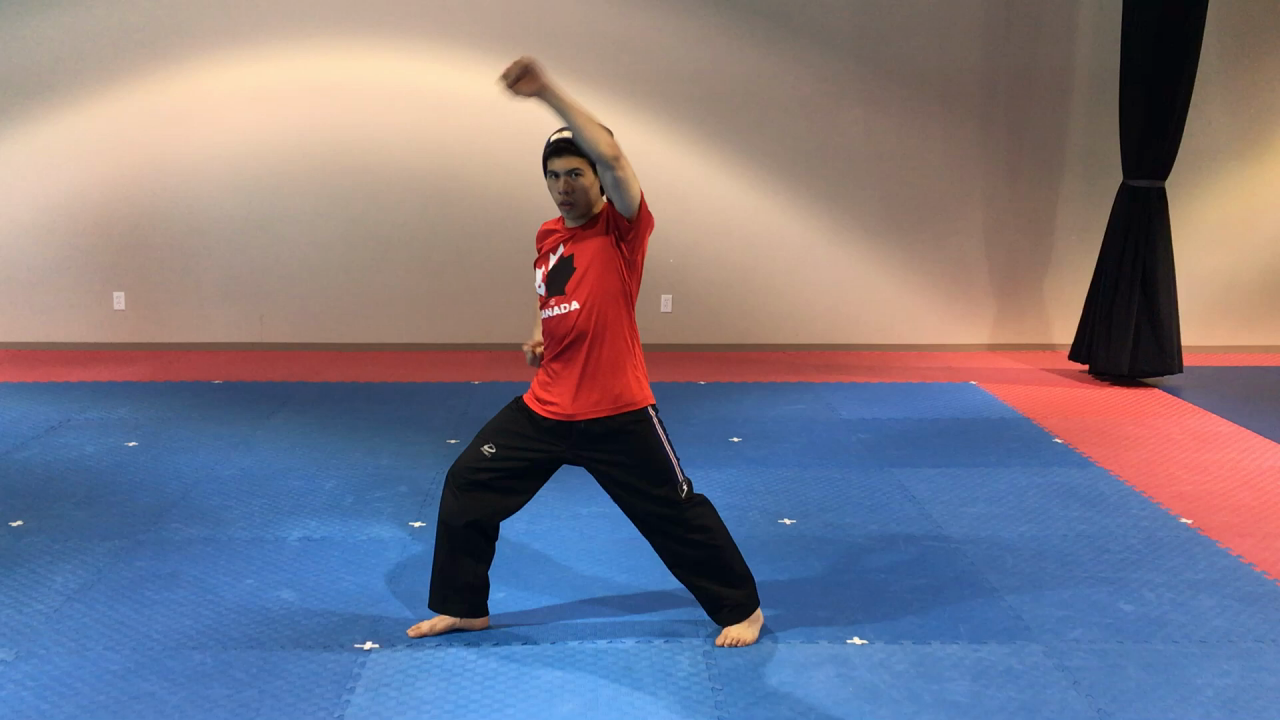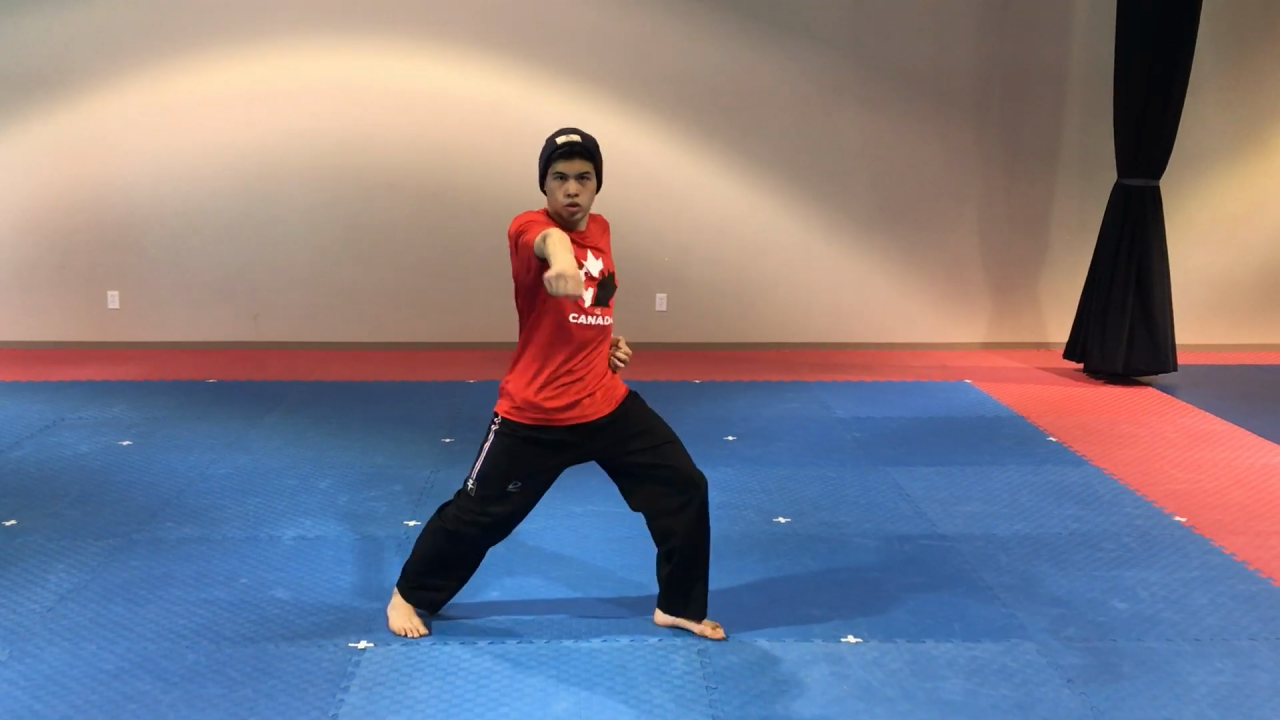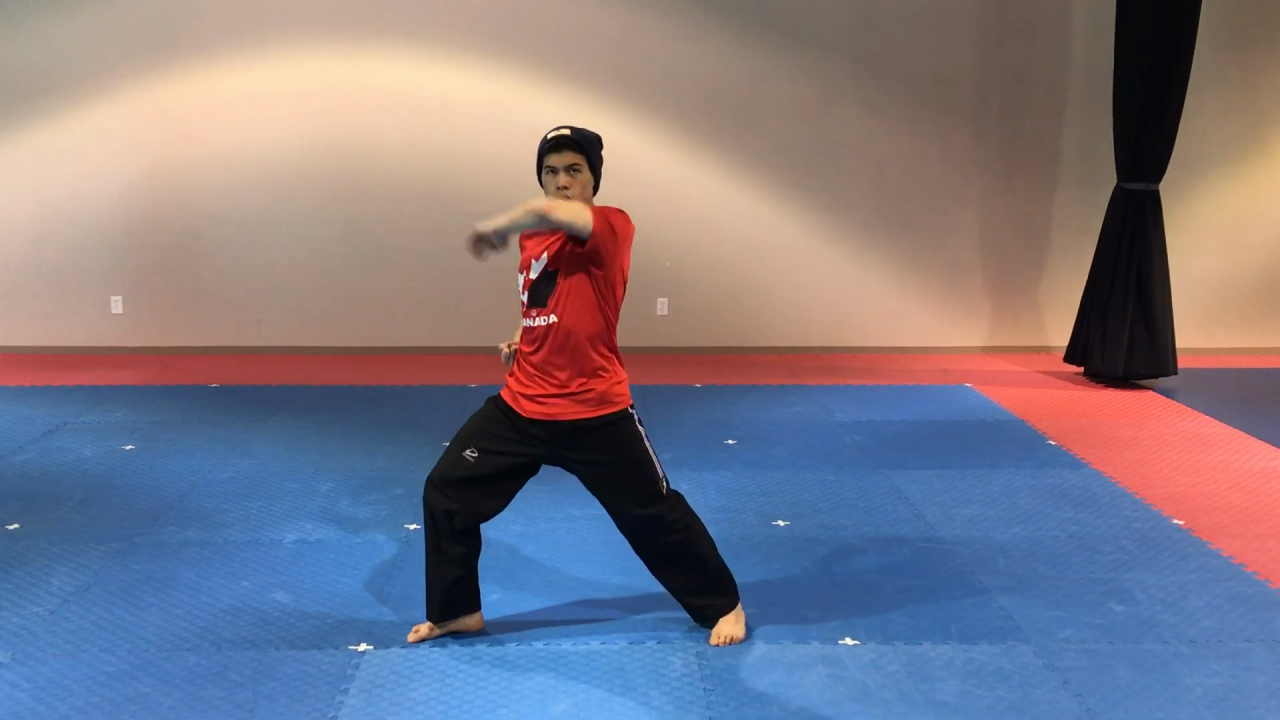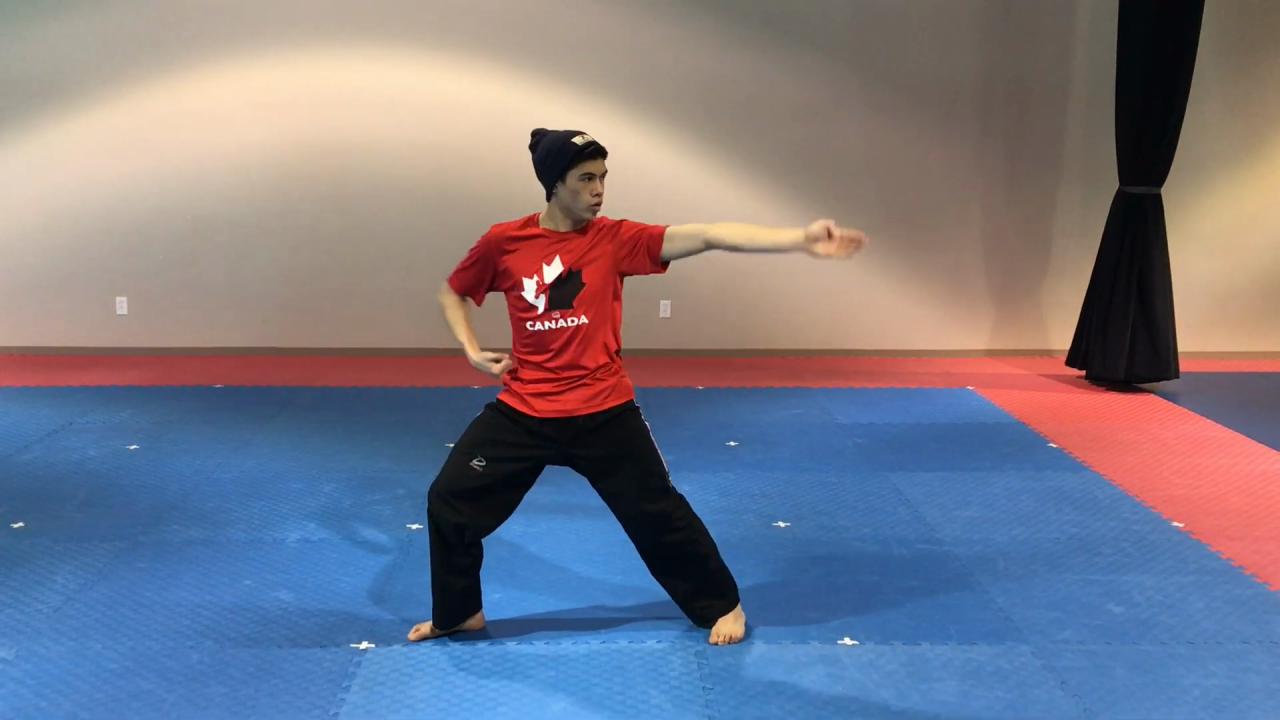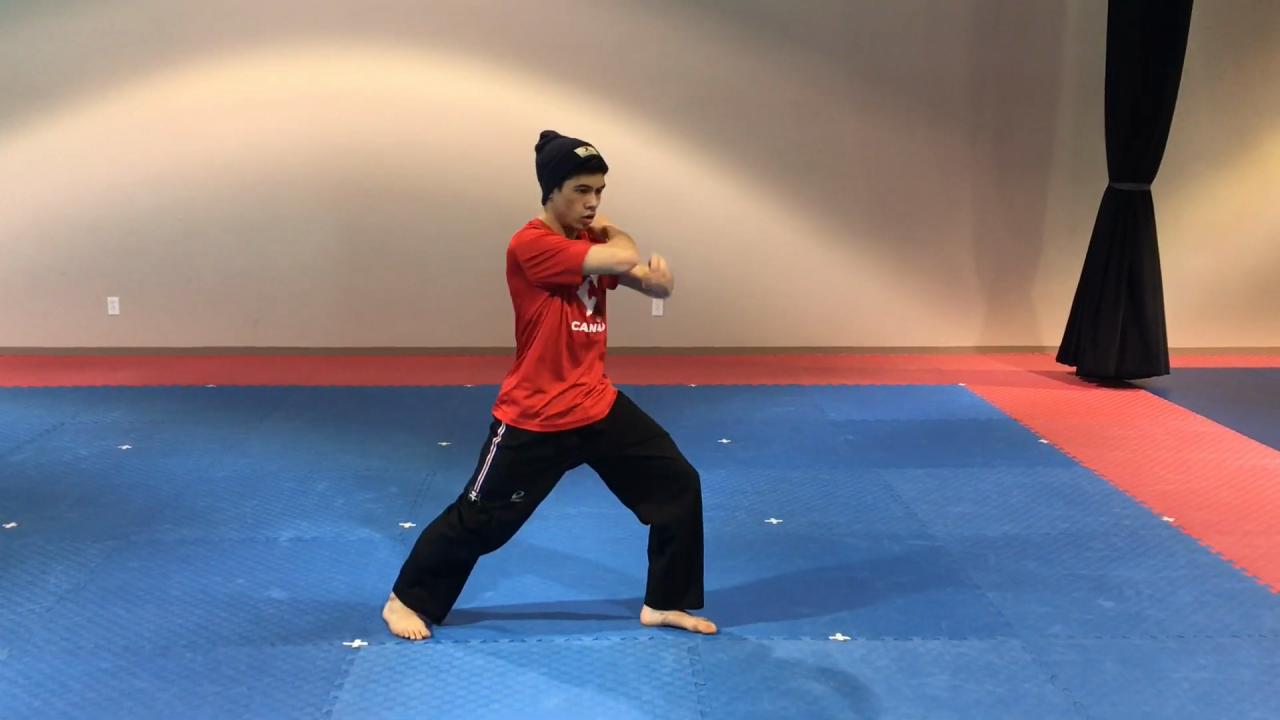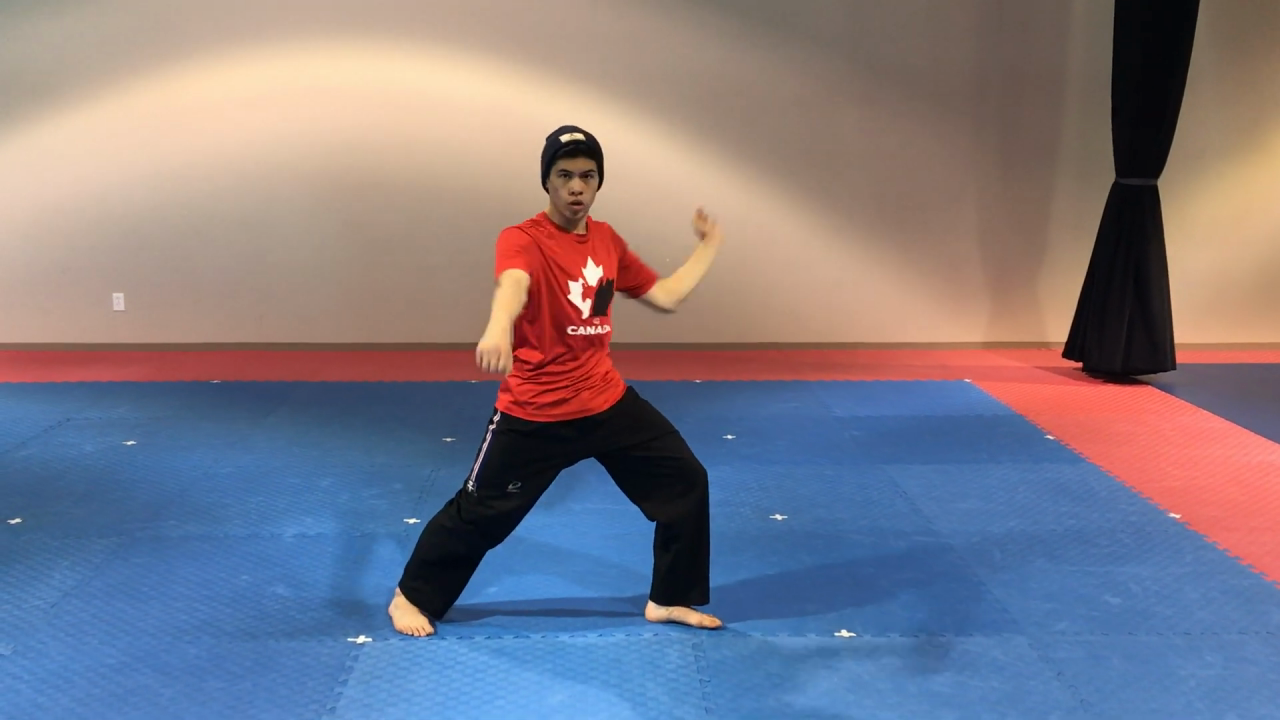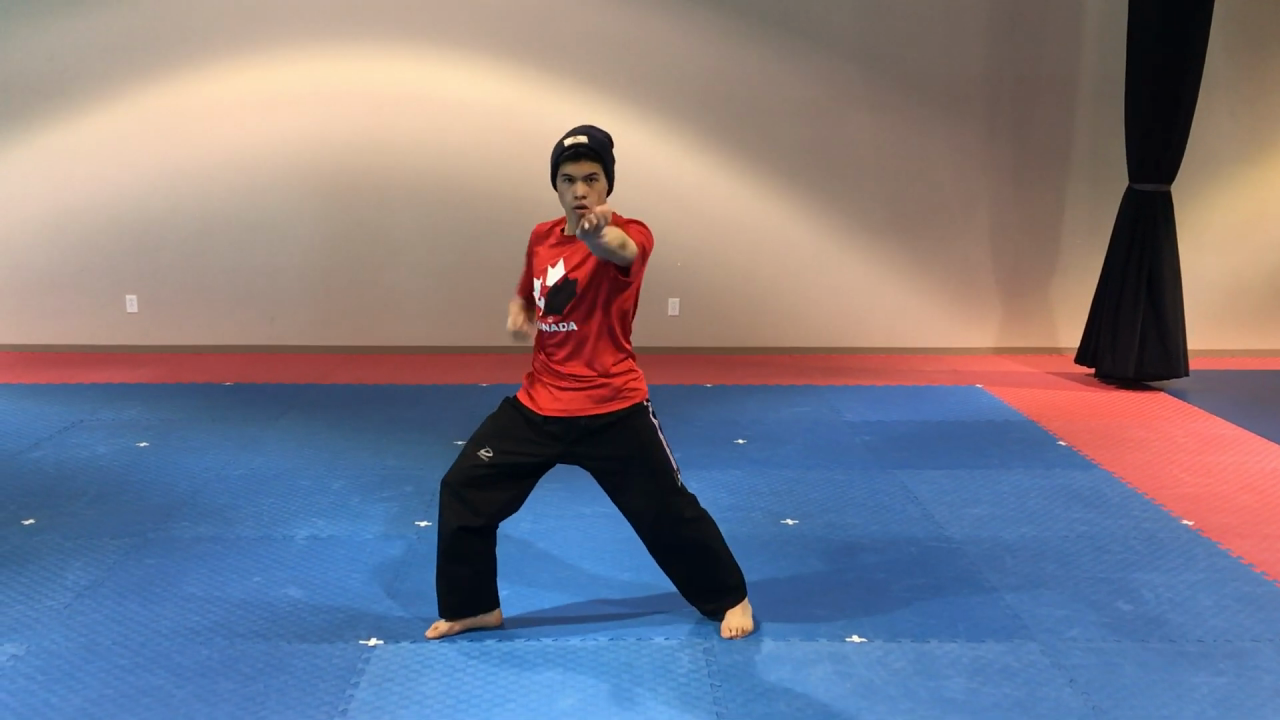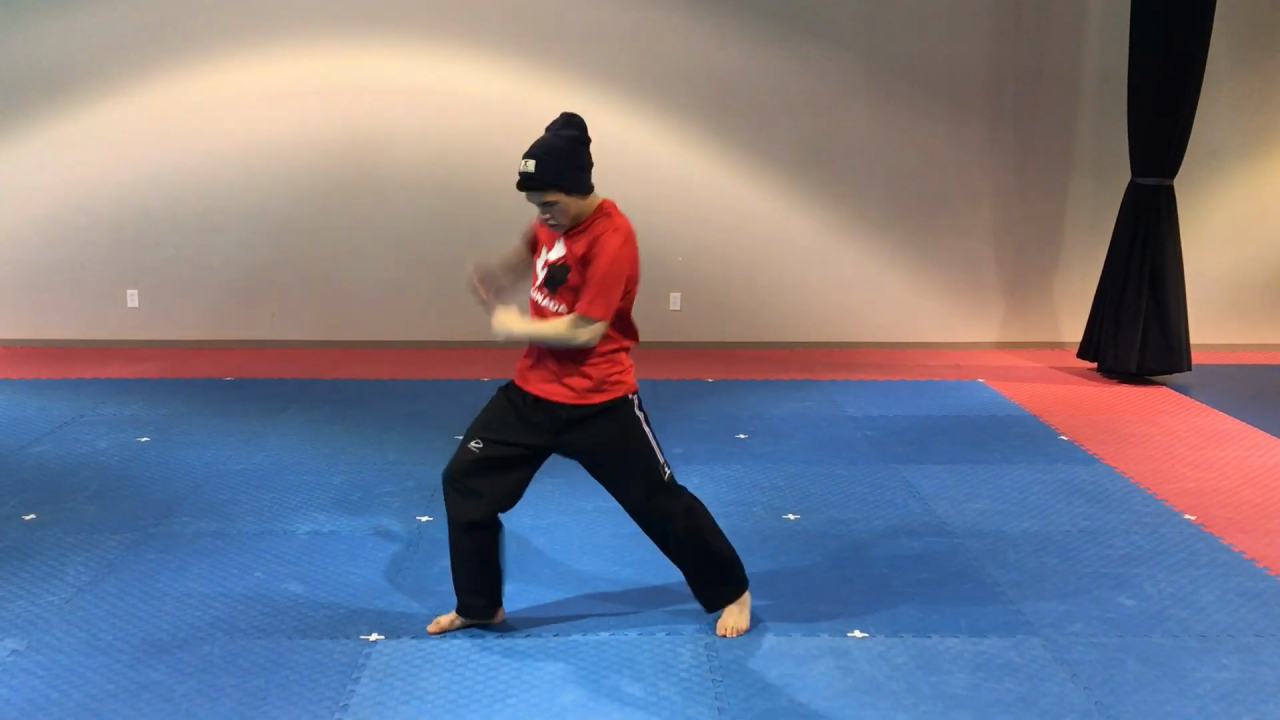
dt=0.7s
person 1, frame 1
left shoulder: (624, 225)
right shoulder: (547, 235)
left elbow: (611, 157)
left wrist: (549, 94)
right wrist: (538, 333)
left hip: (617, 413)
right hip: (545, 409)
left knee: (675, 514)
right knee: (466, 485)
left ankle: (742, 609)
right ankle: (461, 608)
person 1, frame 2
left shoulder: (601, 229)
right shoulder: (528, 226)
right elbow: (553, 241)
left wrist: (615, 341)
right wrist: (562, 263)
left hip: (609, 404)
right hip: (534, 416)
left knee: (685, 488)
right knee: (478, 512)
left ankle: (679, 605)
right ankle: (408, 594)
person 1, frame 3
left shoulder: (610, 230)
right shoulder: (531, 237)
left elbow: (554, 211)
left wrist: (494, 229)
right wrist: (518, 338)
left hip: (597, 415)
right hip: (520, 407)
left knee: (654, 514)
right knee: (445, 491)
left ankle: (723, 605)
right ankle: (457, 610)
person 1, frame 4
left shoulder: (617, 239)
right shoulder: (503, 240)
left elbow: (707, 237)
right elbow: (453, 291)
left wrist: (801, 237)
right wrist: (472, 349)
left hip: (604, 411)
right hip: (522, 410)
left knee: (659, 512)
right knee: (449, 499)
left ankle: (723, 605)
right ankle: (455, 613)
person 1, frame 5
left shoulder: (589, 237)
right shoulder: (530, 244)
left elbow: (656, 285)
right elbow: (620, 260)
left wrist: (658, 272)
right wrist: (619, 239)
left hip: (600, 406)
right hip: (534, 420)
left knee: (679, 485)
right knee: (479, 519)
left ankle: (666, 603)
right ankle: (406, 600)
person 1, frame 6
left shoulder: (607, 238)
right shoulder: (521, 239)
left elbow: (663, 296)
right elbow: (513, 289)
left wrist: (707, 246)
right wrist: (498, 332)
left hip: (607, 401)
right hip: (535, 413)
left knee: (685, 480)
right knee: (480, 512)
left ankle: (670, 598)
right ankle: (412, 596)
person 1, frame 7
left shoulder: (629, 232)
right shoulder: (542, 238)
left elbow: (623, 262)
left wrist: (600, 228)
right wrist: (519, 320)
left hip: (615, 409)
right hip: (537, 405)
left knee: (668, 509)
right knee: (462, 487)
left ankle: (730, 599)
right ankle: (473, 606)
person 1, frame 8
left shoulder: (613, 235)
right shoulder: (551, 217)
left elbow: (583, 331)
right elbow: (530, 257)
left wrist: (516, 326)
right wrist: (497, 278)
left hip: (602, 399)
right hip: (533, 390)
left knee: (660, 503)
right knee: (464, 480)
left ankle: (731, 593)
right ankle: (478, 604)
